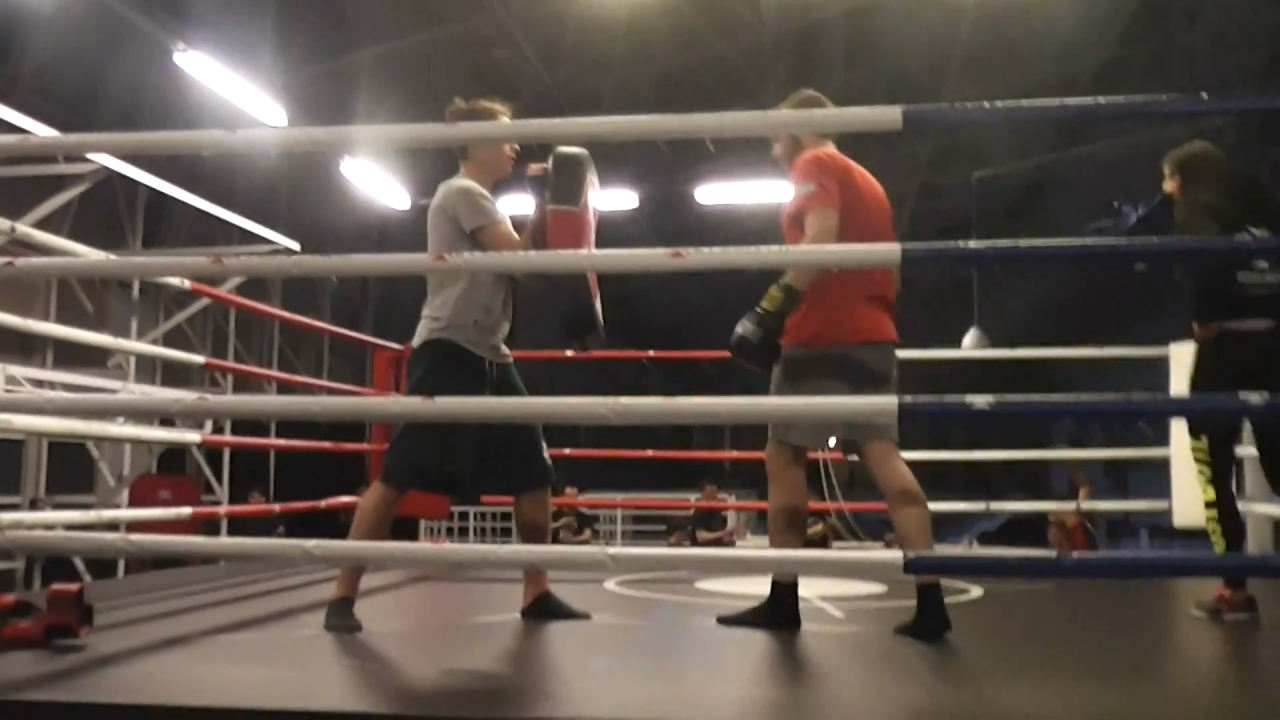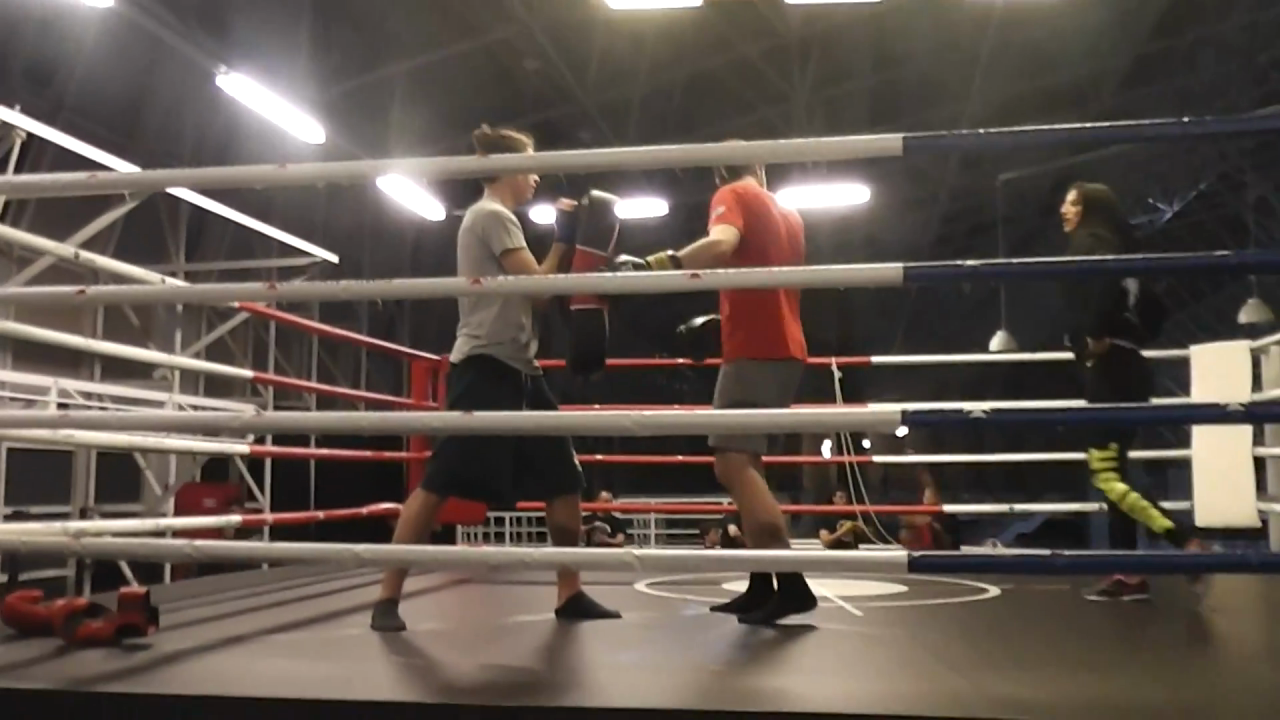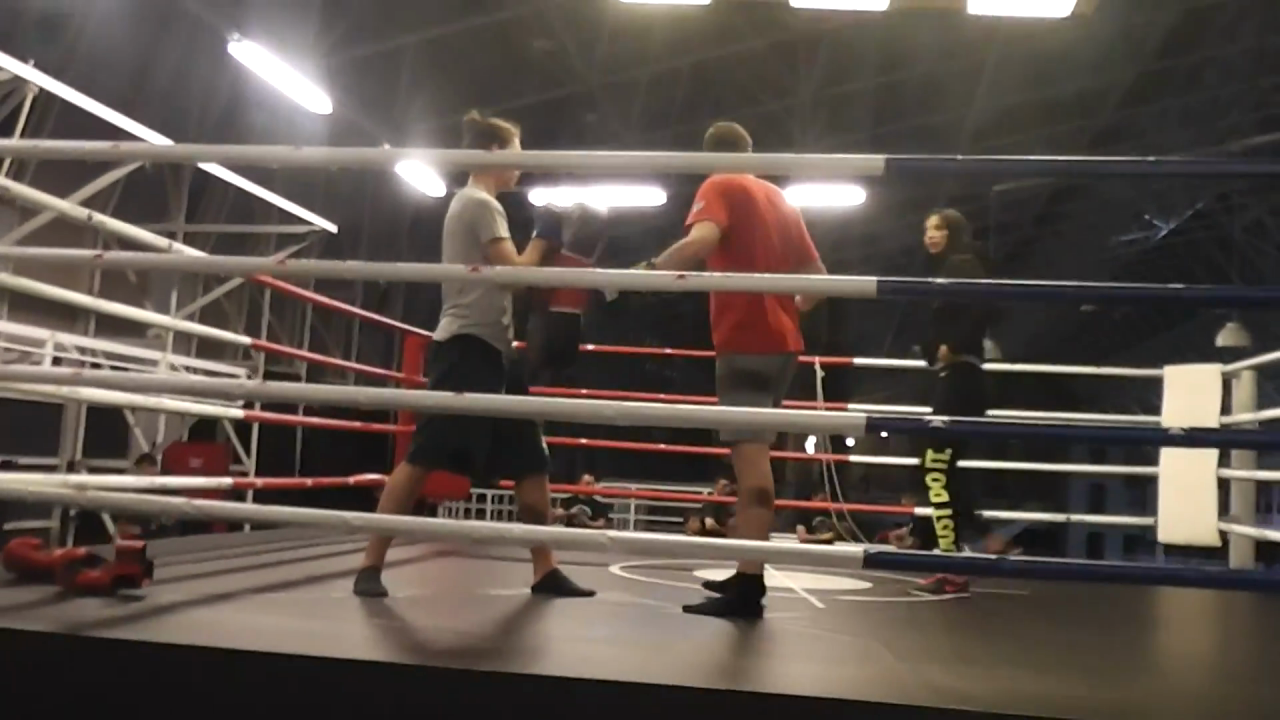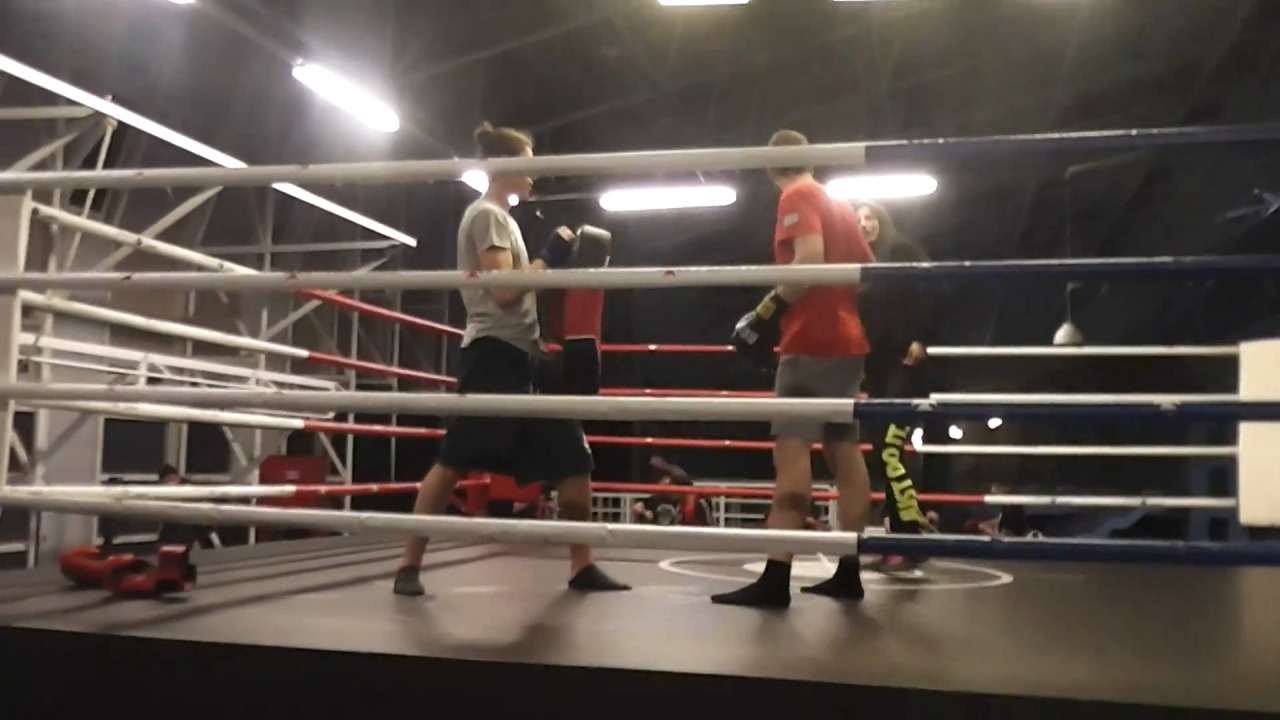
dt=0.7s
person 1, frame 1
left shoulder: (481, 202)
right shoulder: (462, 193)
right elbow: (519, 257)
left hip: (489, 356)
right hip: (448, 351)
left knee: (534, 472)
right knee: (400, 475)
left ankle: (537, 592)
right ankle: (342, 595)
person 1, frame 2
left shoulder: (498, 220)
right shoulder: (491, 216)
left elbow: (530, 294)
left wrist: (566, 244)
right wrist: (562, 241)
left hip: (517, 367)
right hip: (485, 365)
left knee: (564, 478)
right knee: (440, 482)
left ankle: (570, 593)
right ankle: (387, 598)
person 1, frame 3
left shoulder: (473, 204)
right shoulder: (481, 204)
left wrist: (545, 247)
right wrist: (544, 238)
left hip: (491, 349)
right hip: (468, 346)
left knee: (532, 460)
right knee: (426, 457)
left ankle: (545, 570)
right ankle: (371, 565)
person 1, frame 4
left shoulder: (502, 217)
right shoulder: (485, 214)
right elbow: (502, 291)
left wrist: (552, 267)
right wrist: (550, 257)
left hip: (522, 352)
right hip: (493, 350)
left knee: (572, 457)
right knee: (455, 460)
left ankle: (582, 566)
right ankle: (409, 566)
person 2, frame 1
left shoulder: (814, 165)
right shoulder: (869, 182)
left elbow: (820, 239)
right elbow: (891, 275)
left wrist: (771, 308)
left hip: (821, 335)
right hip: (874, 334)
left knee: (784, 453)
right knee: (884, 458)
left ankle: (783, 599)
right ankle: (930, 597)
person 2, frame 2
left shoulder: (731, 196)
right shoulder: (786, 212)
left elbow: (720, 246)
left wrist: (650, 264)
right wrist: (718, 320)
left hip: (755, 350)
right hip: (781, 348)
left knee: (733, 461)
right knee: (745, 461)
left ankle: (791, 584)
right ankle: (761, 586)
person 2, frame 3
left shoulder: (719, 187)
right shoulder: (779, 199)
left elbow: (698, 243)
right elbow: (816, 274)
left wrist: (642, 272)
left hip: (745, 338)
right hip: (782, 339)
left knee: (749, 453)
right knee: (754, 453)
left ankle: (747, 589)
right ankle: (747, 572)
person 2, frame 4
left shoulder: (796, 198)
right shoulder: (839, 204)
left elbow: (809, 259)
right elbow: (866, 271)
left wrist: (768, 310)
left hip: (812, 340)
right hip: (846, 340)
left knee: (791, 448)
right knee: (844, 450)
person 3, frame 1
left shoulder: (1195, 213)
left elbow: (1208, 254)
left wrist: (1202, 317)
left hip: (1225, 350)
left knee: (1214, 473)
left ankle: (1235, 590)
person 3, frame 2
left shoulder: (1088, 244)
right shoulder: (1114, 247)
left elbow: (1110, 285)
right elbow: (1152, 310)
left wrist: (1098, 336)
left hip: (1109, 370)
right hip: (1127, 368)
left knee: (1107, 475)
right knee: (1110, 473)
left ankle: (1188, 546)
right ankle: (1128, 574)
person 3, frame 3
left shoulder: (961, 264)
right shoulder: (946, 270)
left elbow: (985, 305)
left wrist: (952, 345)
right wrist: (941, 346)
left hip: (956, 379)
right hip: (956, 381)
left knee: (936, 471)
right knee: (940, 471)
left ankle: (952, 573)
right ankle: (986, 541)
person 3, frame 4
left shoulder: (902, 250)
left elbow: (933, 295)
left wrist: (920, 340)
right wrist: (863, 367)
left hip: (906, 364)
right hip: (878, 367)
left knee: (889, 448)
right knee: (886, 453)
left ankle: (912, 536)
